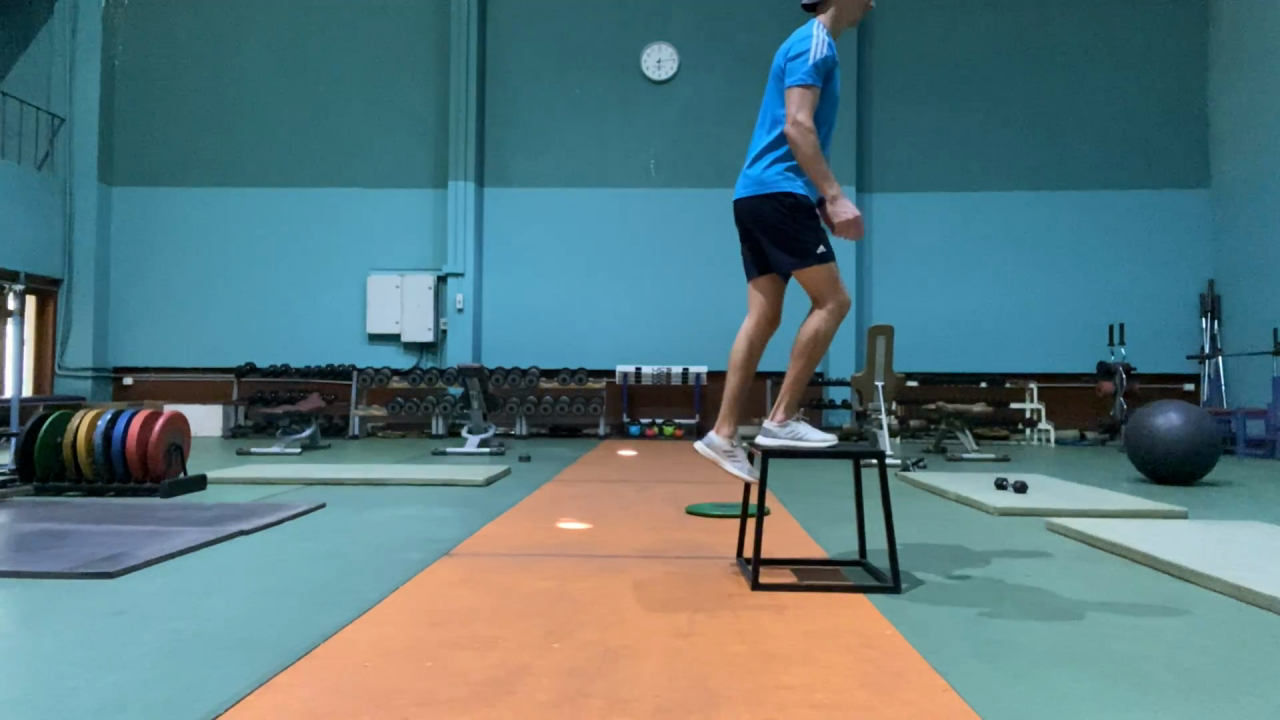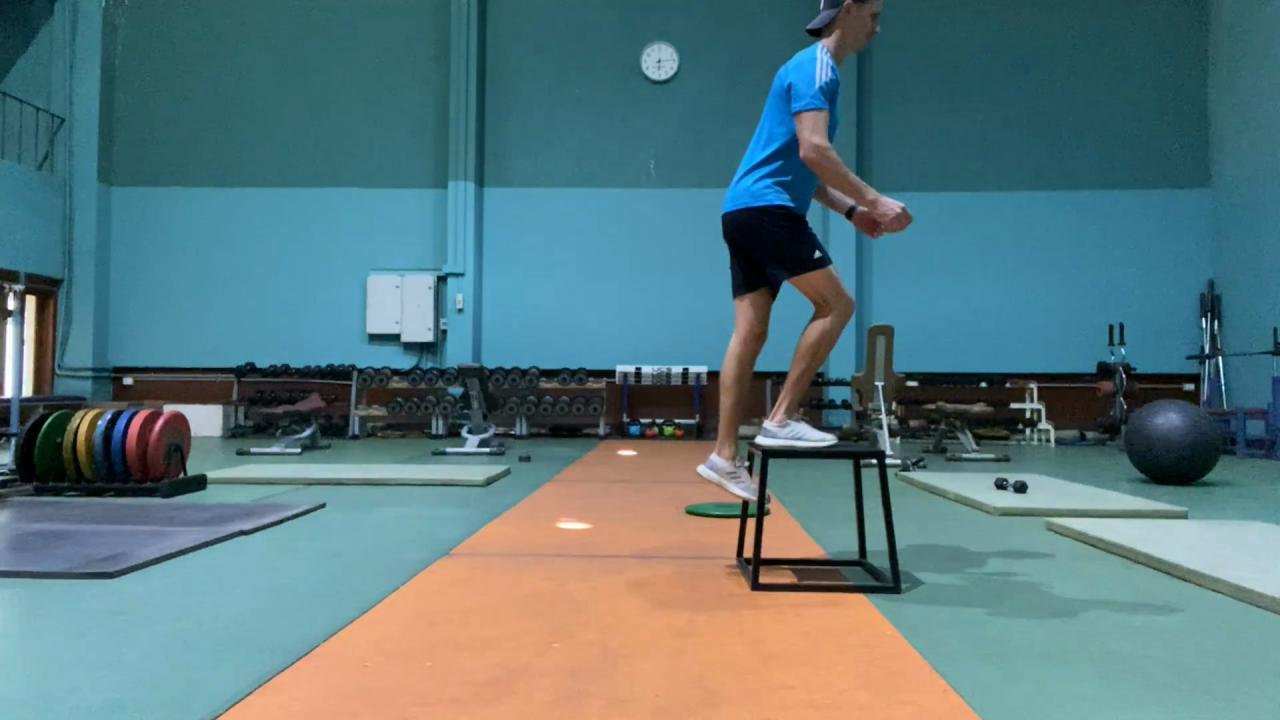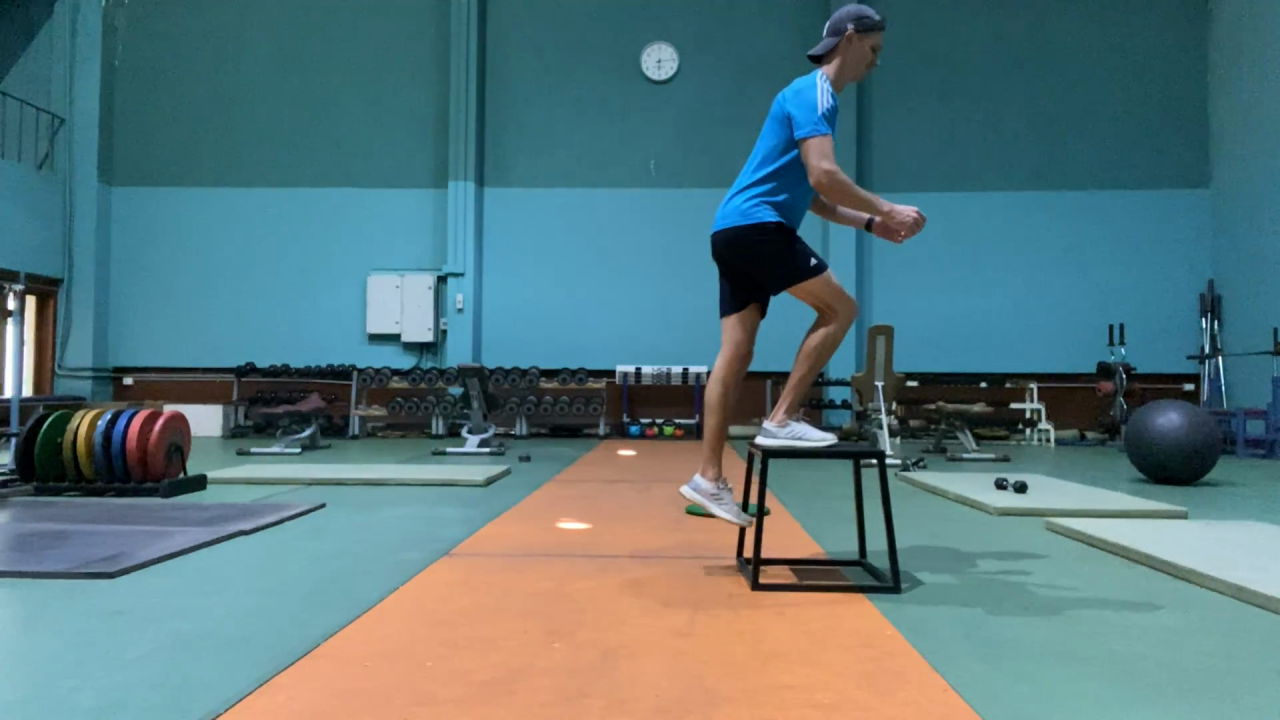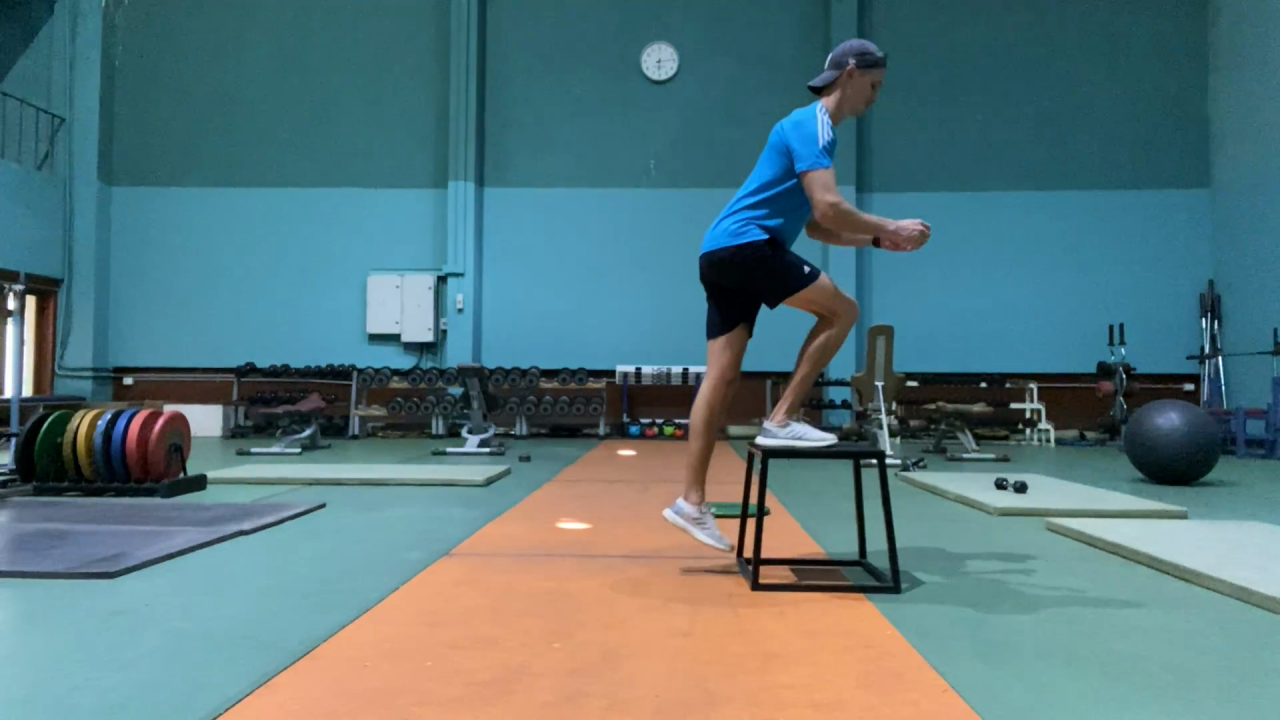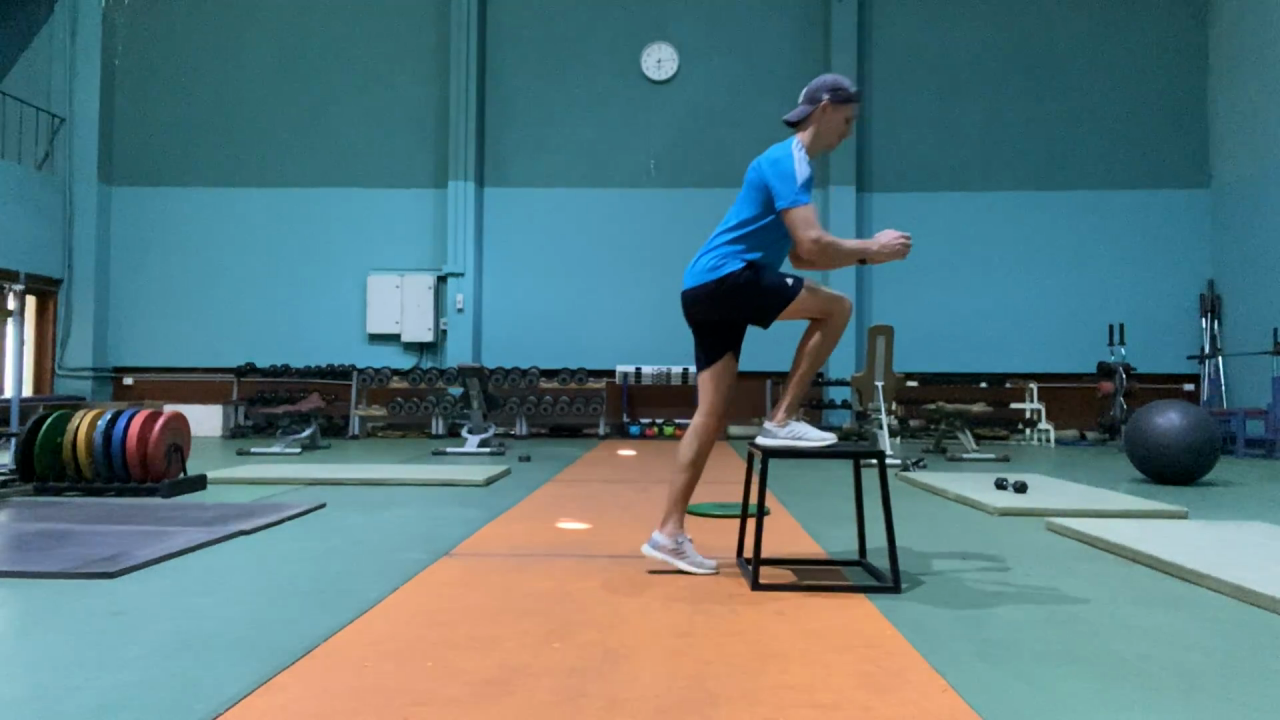
dt=0.4s
person 1, frame 1
left shoulder: (813, 45)
right shoulder: (814, 43)
right elbow: (797, 126)
left wrist: (819, 200)
right wrist: (834, 197)
left hip: (759, 196)
right hip: (777, 195)
left knee: (763, 316)
right knee: (833, 300)
left ankle: (723, 434)
right ankle: (780, 420)
person 1, frame 2
left shoulder: (816, 68)
right shoulder: (815, 65)
right elbow: (813, 150)
left wrist: (851, 210)
right wrist: (874, 200)
left hip: (746, 210)
right hip: (765, 207)
left knee: (750, 332)
right knee: (836, 305)
left ankle: (724, 455)
right ankle: (781, 420)
person 1, frame 3
left shoulder: (814, 95)
right shoulder: (813, 92)
left elbow: (812, 195)
right elbow: (823, 176)
left wrist: (870, 223)
right wrist: (887, 210)
left hip: (734, 231)
right hip: (754, 225)
left knee: (735, 354)
right knee: (839, 309)
left ankle: (709, 478)
right ankle: (781, 420)
person 1, frame 4
left shoulder: (811, 127)
right shoulder: (811, 124)
left elbow: (816, 225)
right elbow: (829, 208)
left wrist: (878, 240)
right wrist: (890, 227)
left hip: (723, 253)
right hip: (743, 245)
left knee: (722, 378)
right knee: (841, 310)
left ankle: (691, 501)
right ankle: (781, 421)
person 1, frame 5
left shoulder: (788, 162)
right shoulder: (788, 160)
left elbow: (799, 255)
right elbow: (813, 244)
left wrist: (863, 254)
right wrist: (873, 248)
left hip: (705, 289)
right hip: (724, 279)
left knee: (711, 415)
right knee: (835, 308)
left ankle: (668, 533)
right ankle: (782, 420)
